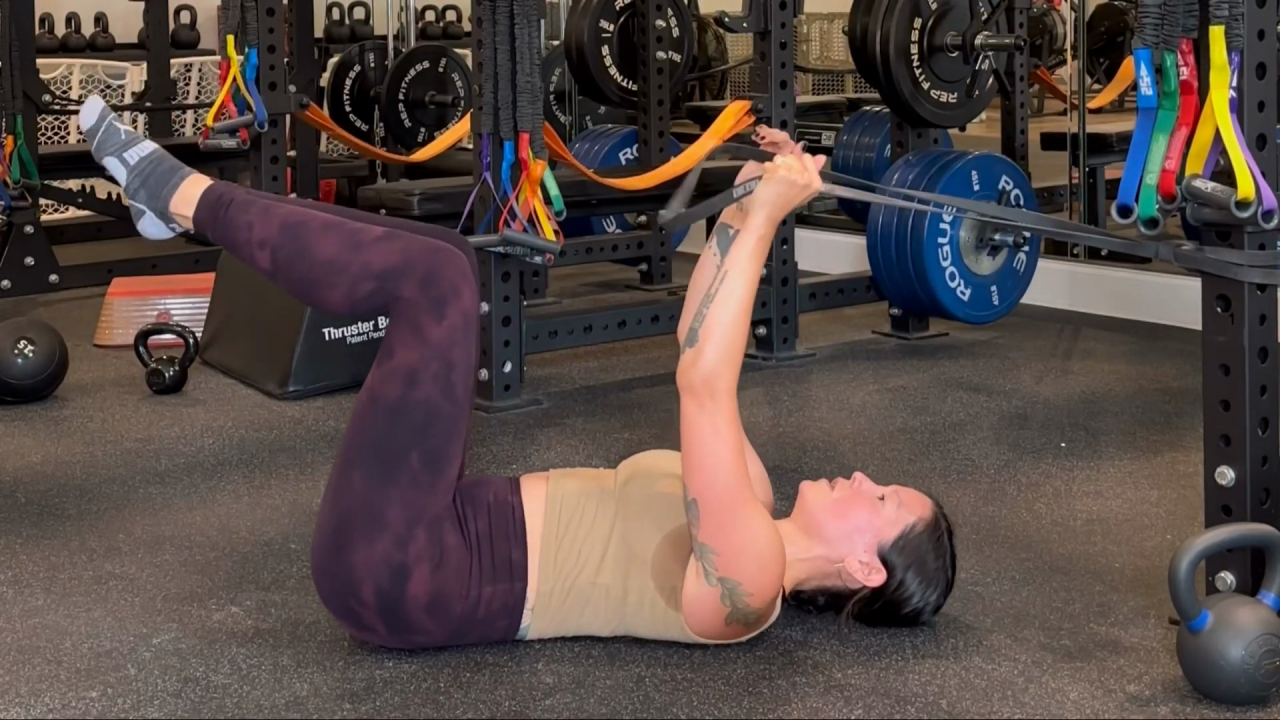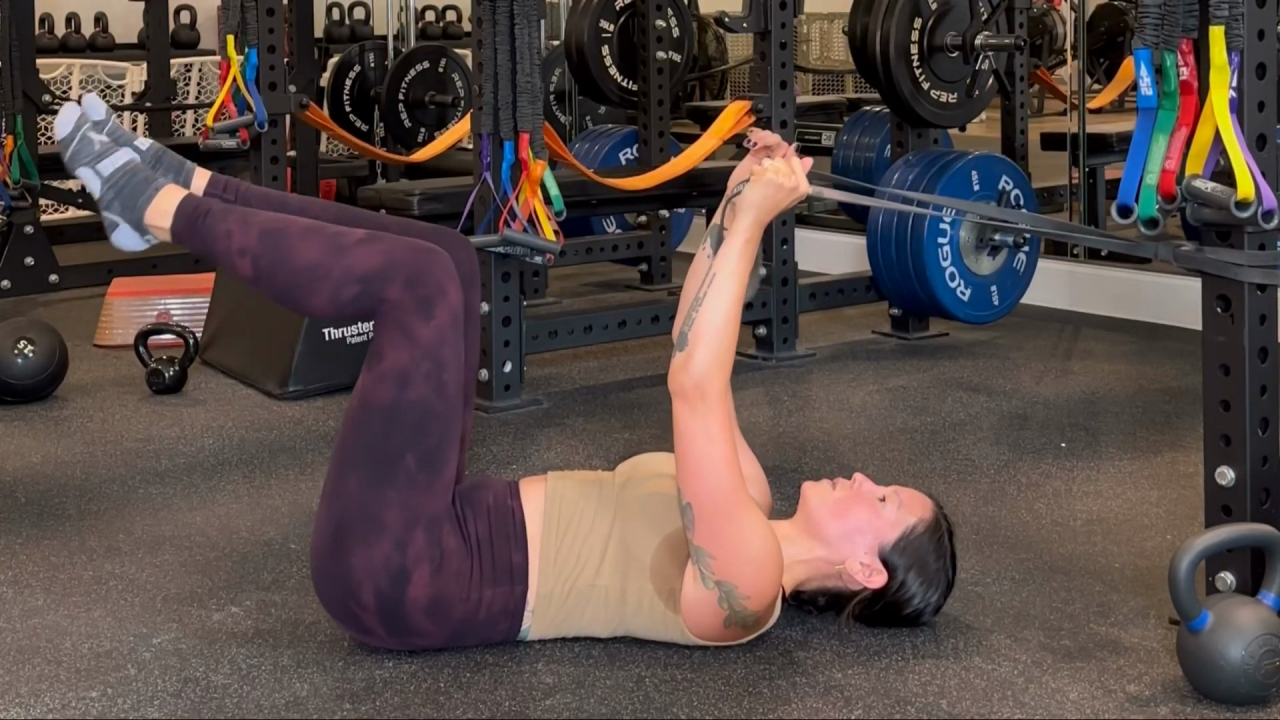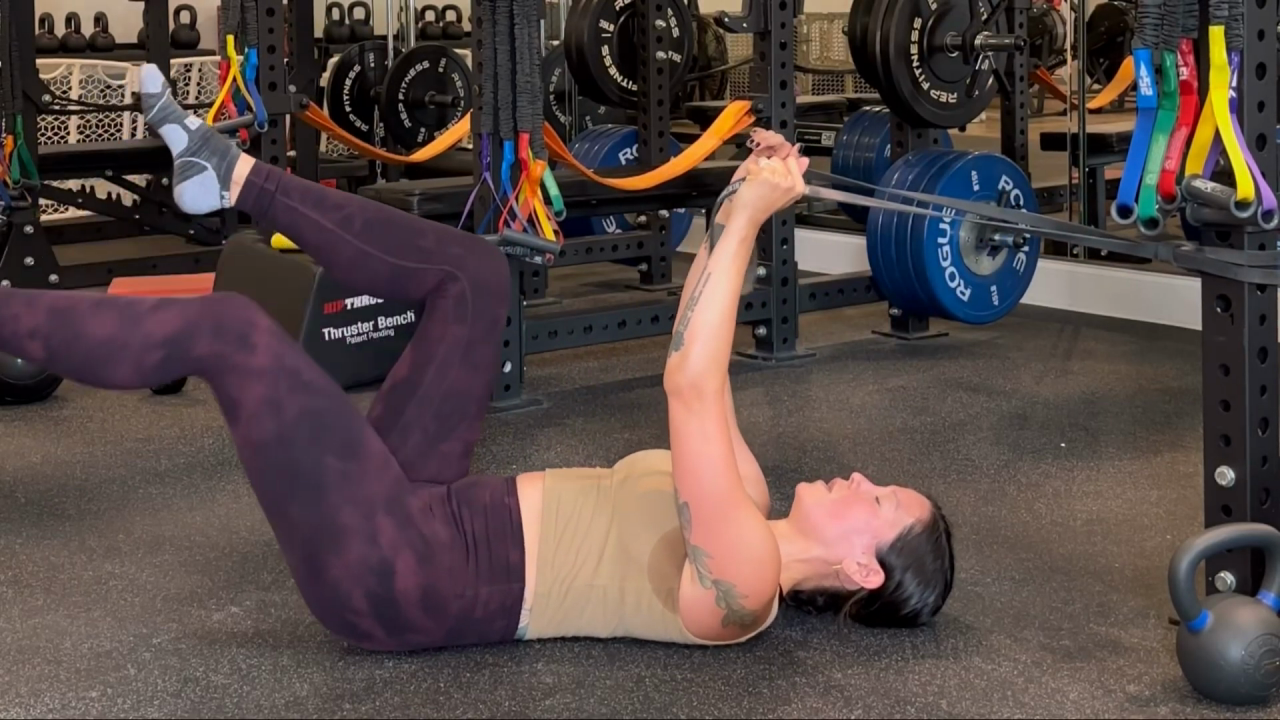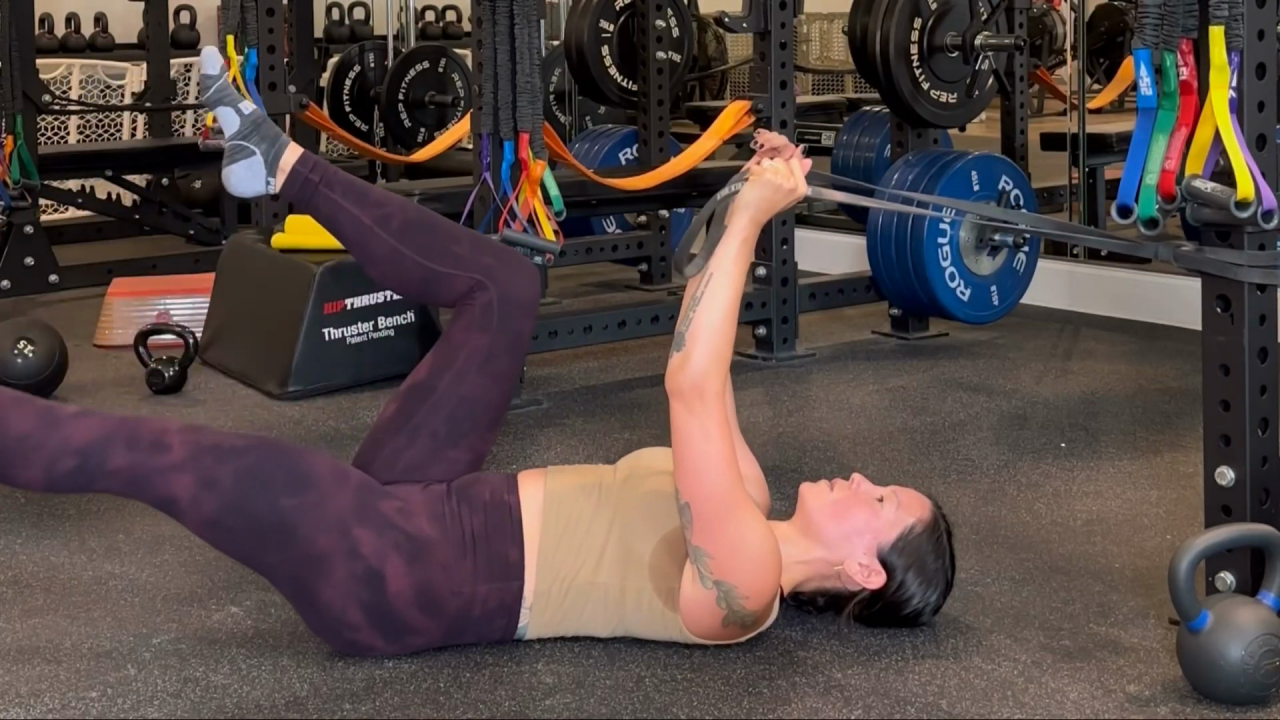
dt=0.5s
person 1, frame 1
left shoulder: (745, 583)
right shoulder: (749, 514)
left elbow: (704, 388)
right elbow: (702, 356)
left wrist: (765, 219)
right wrist: (745, 209)
left hip: (394, 575)
right hip: (436, 535)
left knee: (430, 277)
right knee: (441, 260)
left ankle: (186, 199)
right ankle: (187, 194)
person 1, frame 2
left shoulder: (744, 585)
right shoulder: (750, 513)
left elbow: (694, 391)
right elbow: (699, 362)
left wrist: (750, 223)
right wrist: (733, 207)
left hip: (398, 577)
right hip: (441, 531)
left knee: (418, 277)
right knee: (444, 260)
left ankle: (162, 211)
right ankle: (188, 187)
person 1, frame 3
left shoulder: (740, 583)
right shoulder: (749, 509)
left elbow: (689, 388)
right elbow: (700, 369)
left wrist: (744, 220)
right wrist: (738, 208)
left hip: (389, 576)
right hip: (423, 516)
left knee: (233, 328)
right knee: (474, 272)
right ankle: (234, 176)
person 1, frame 4
left shoulder: (740, 584)
right shoulder: (750, 510)
left elbow: (690, 388)
right elbow: (701, 368)
left wrist: (745, 221)
right wrist: (744, 209)
left hip: (387, 580)
right hip: (422, 513)
left knee: (150, 448)
right knee: (505, 282)
right ankle: (280, 165)
